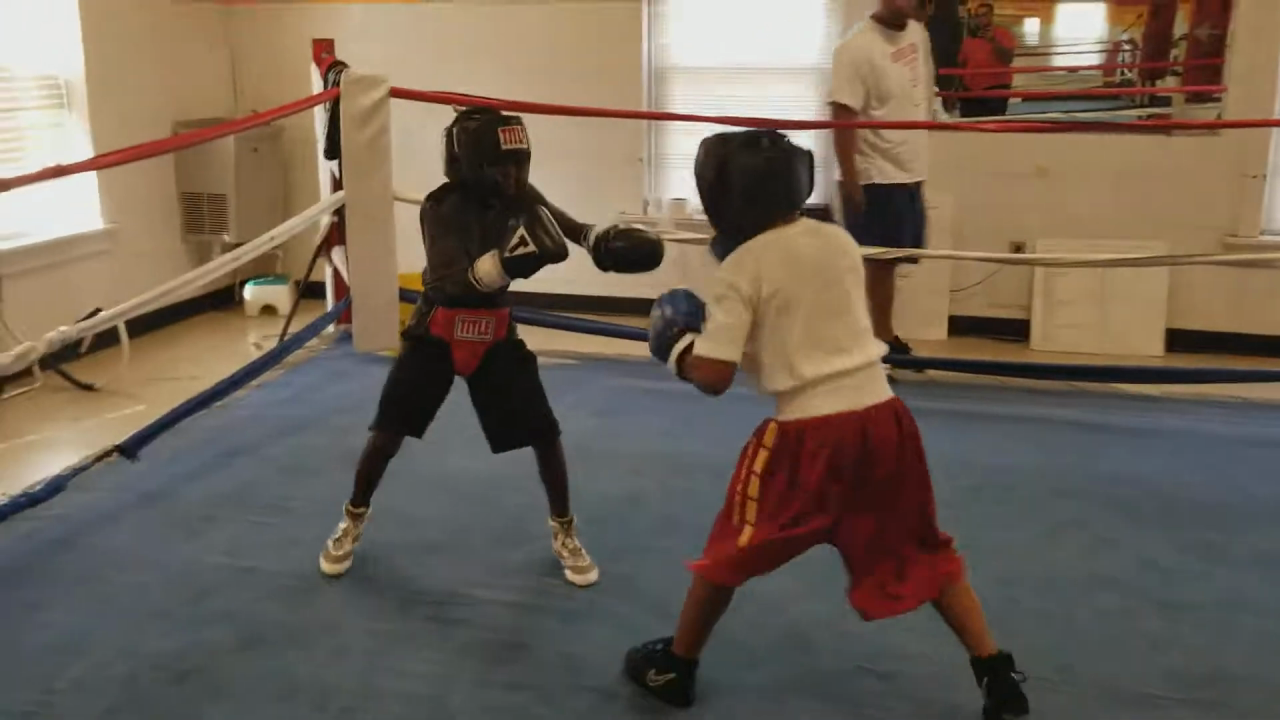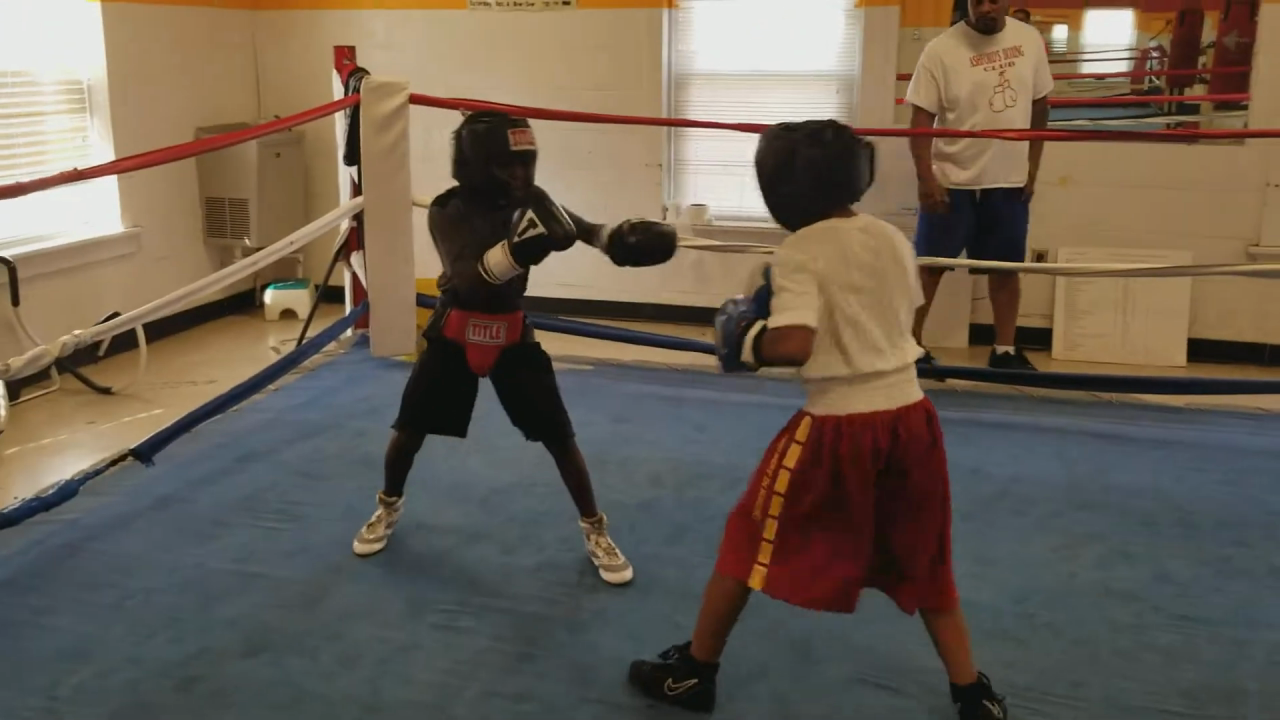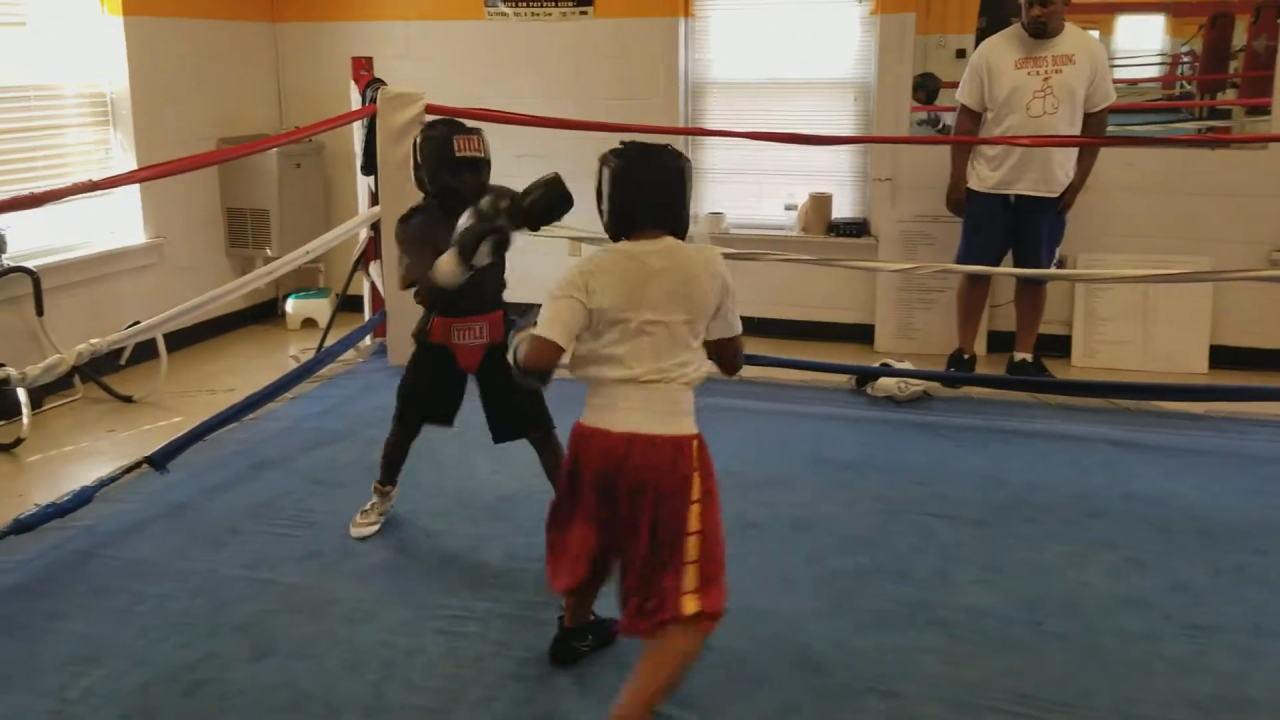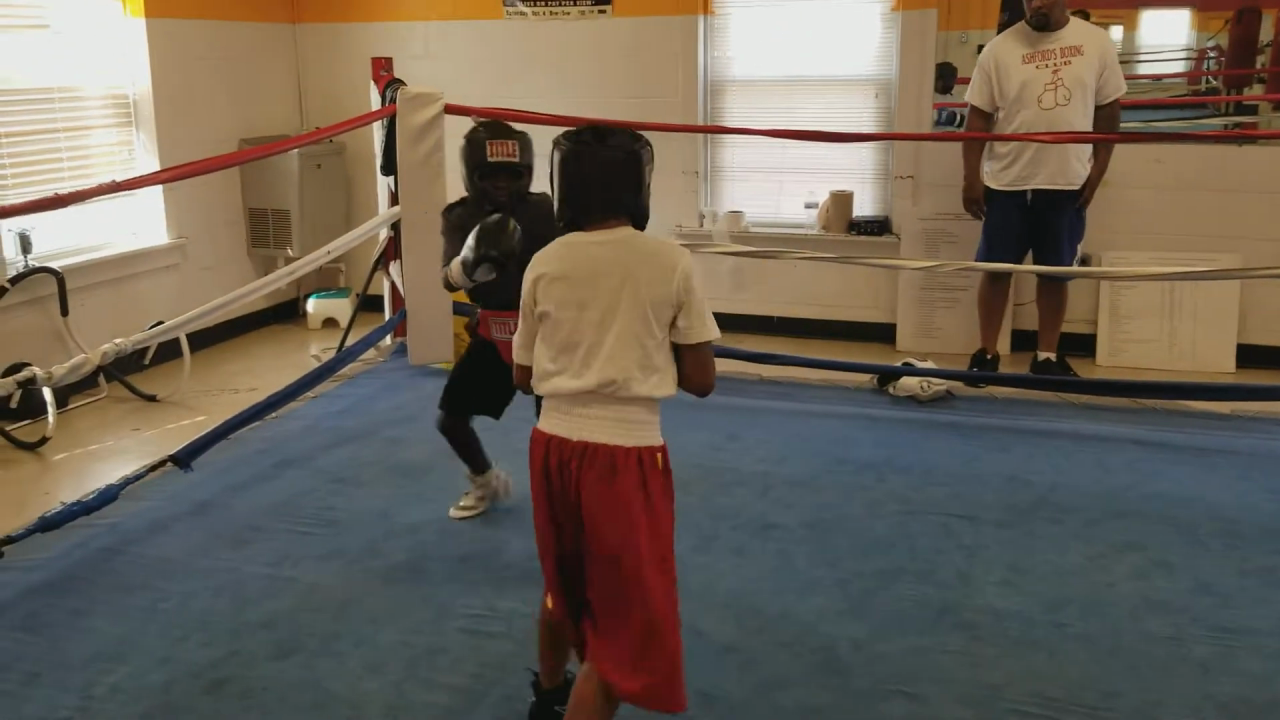
dt=0.5s
person 1, frame 1
left shoulder: (737, 270)
right shoulder: (841, 241)
left elbow: (712, 377)
left wrist: (675, 343)
left hip: (808, 430)
right hip: (881, 414)
left knee: (729, 552)
right knee: (922, 554)
left ankle: (674, 666)
right ankle: (996, 672)
person 1, frame 2
left shoulder: (798, 255)
right shoulder: (892, 240)
left elbow: (796, 347)
left wrist: (746, 338)
left hip: (836, 427)
right hip: (909, 416)
left knee: (748, 544)
right knee: (926, 564)
left ankle: (694, 670)
person 1, frame 3
left shoulder: (589, 273)
right shoulder: (708, 267)
left elbow: (538, 359)
right elbow: (732, 362)
left wrist: (516, 349)
left hip: (596, 437)
right hip: (668, 446)
left knee: (587, 538)
right knee: (687, 612)
left ankle: (575, 628)
person 1, frame 4
left shoulder: (544, 265)
right shoulder: (671, 264)
left elbow: (523, 377)
right elbow: (702, 380)
left hip: (553, 446)
right hip: (627, 456)
left knee: (565, 584)
right knee: (629, 627)
person 2, frame 1
left shoulder: (520, 196)
right shoulder: (440, 208)
left elbow: (566, 226)
right elbow: (455, 282)
left wrist: (603, 240)
right wrist: (506, 260)
left hip: (495, 333)
right hip: (437, 334)
left knee: (545, 435)
right knee: (386, 435)
left ankle: (563, 532)
right ankle: (353, 520)
person 2, frame 2
left shoulder: (530, 200)
right shoulder: (447, 212)
left elbow: (578, 229)
right elbow: (466, 277)
left wrist: (618, 238)
right wrist: (516, 249)
left hip: (512, 336)
right hip: (453, 335)
left knee: (559, 437)
right knee: (408, 430)
left ankle: (596, 532)
right ankle: (389, 508)
person 2, frame 3
left shoulder: (489, 199)
right shoulder: (416, 226)
right elbow: (421, 283)
right wrist: (464, 252)
left hip: (495, 335)
right hip: (441, 338)
left knee: (538, 428)
right knee: (404, 427)
right ankle: (382, 495)
person 2, frame 4
left shoulder: (543, 211)
right shoulder: (461, 217)
right elbow: (453, 279)
right wrist: (476, 257)
right hip: (491, 334)
right knee: (451, 419)
right ankle: (486, 481)
person 3, frame 1
left shoulder: (917, 33)
right shoulder: (857, 48)
right elbow: (843, 117)
right wrist: (849, 179)
left hip: (910, 170)
right hip: (877, 174)
left knee: (900, 255)
right knee: (883, 259)
right ankle: (883, 337)
person 3, frame 2
left shoulder: (1030, 41)
right shoulder: (941, 50)
left elbow: (1038, 108)
right elbow: (921, 121)
left wrist: (1033, 169)
right wrist: (926, 180)
left hip: (1010, 180)
right hip: (951, 180)
left knee: (1006, 267)
right knee: (932, 265)
left ankle: (1005, 350)
person 3, frame 3
left shoulder: (1089, 50)
right shoulder: (992, 50)
left elbow: (1096, 119)
right elbow: (967, 117)
left wrist: (1079, 180)
right wrist: (957, 178)
left hip: (1050, 187)
right hip: (990, 184)
left knee: (1035, 274)
right knee: (976, 270)
left ankle: (1024, 357)
right ankle: (964, 353)
person 3, frame 4
left shoulder: (1096, 42)
right shoulder: (999, 49)
left elbow: (1108, 110)
right elbow: (978, 117)
left wrist: (1098, 170)
right wrist: (971, 178)
left hip: (1068, 182)
right hip: (1006, 181)
left knee: (1056, 271)
right knee: (996, 268)
left ankle: (1047, 356)
right ankle: (987, 353)
